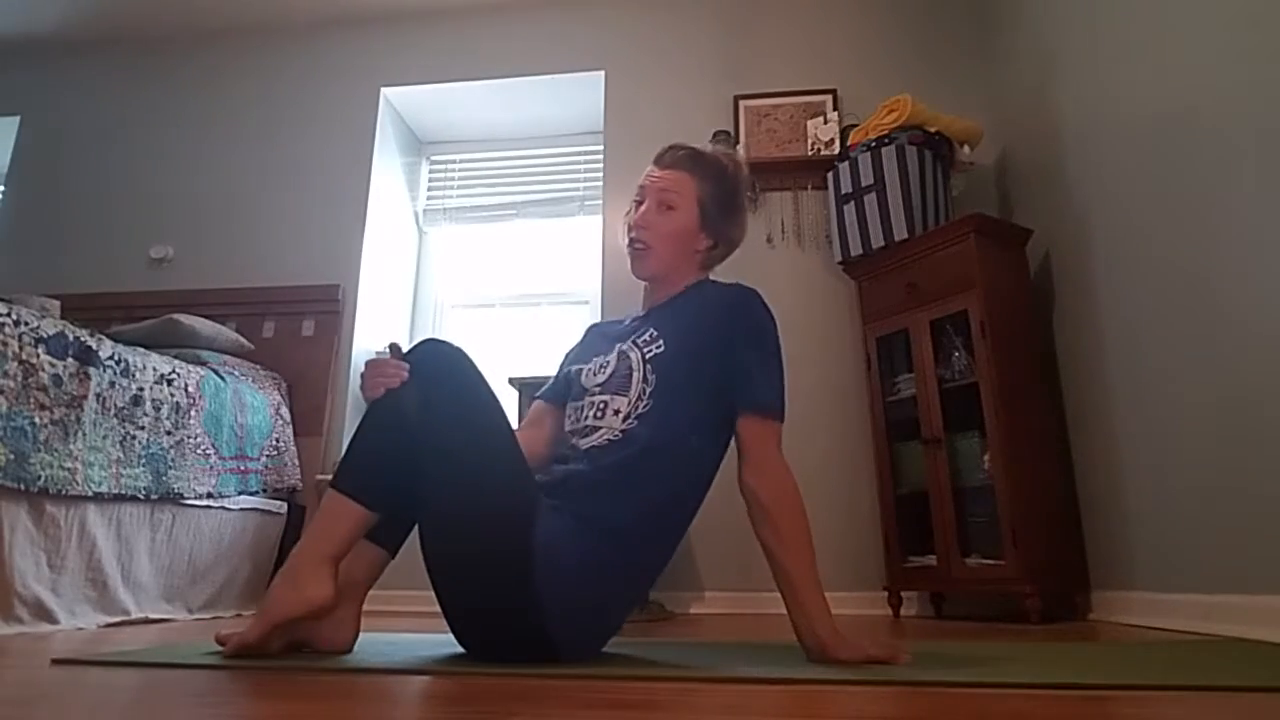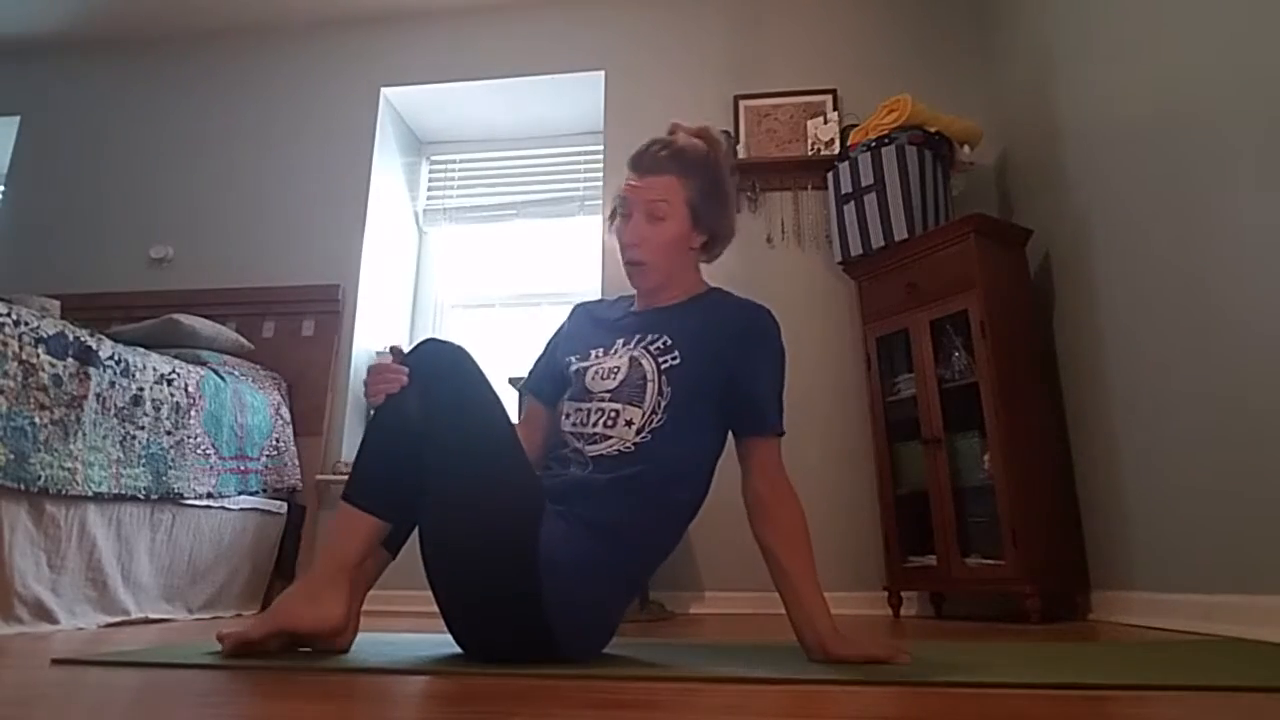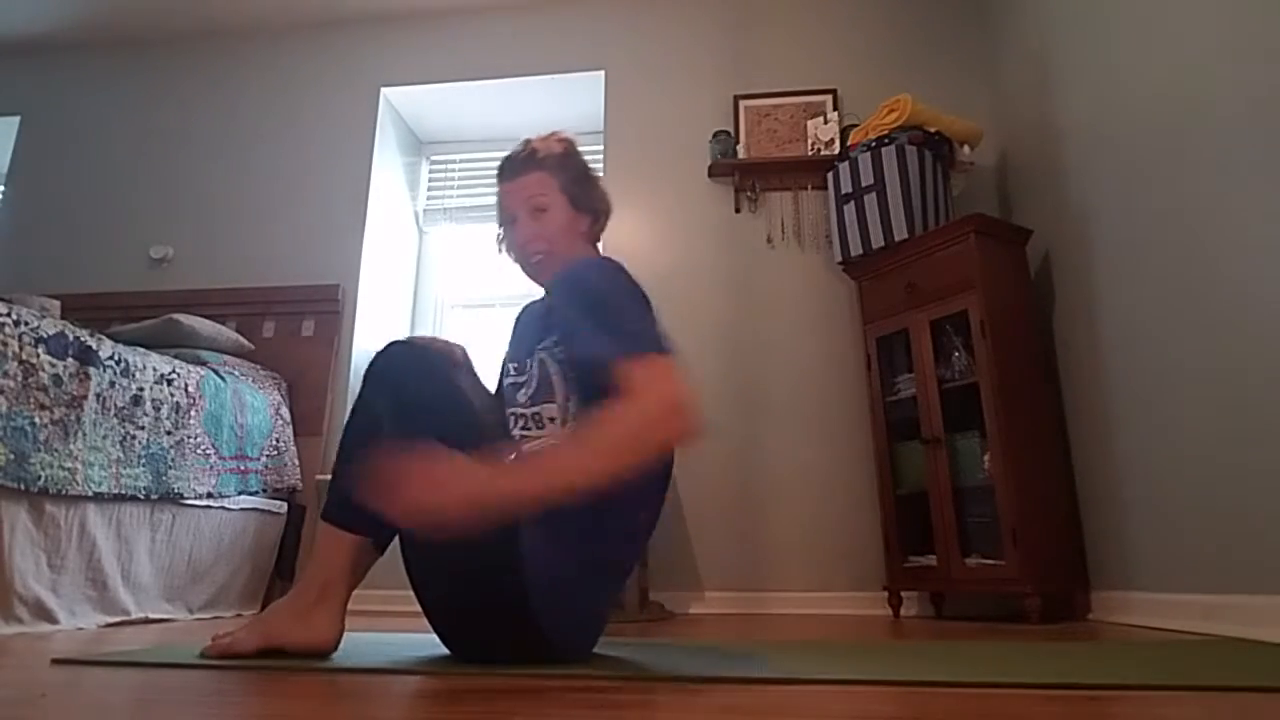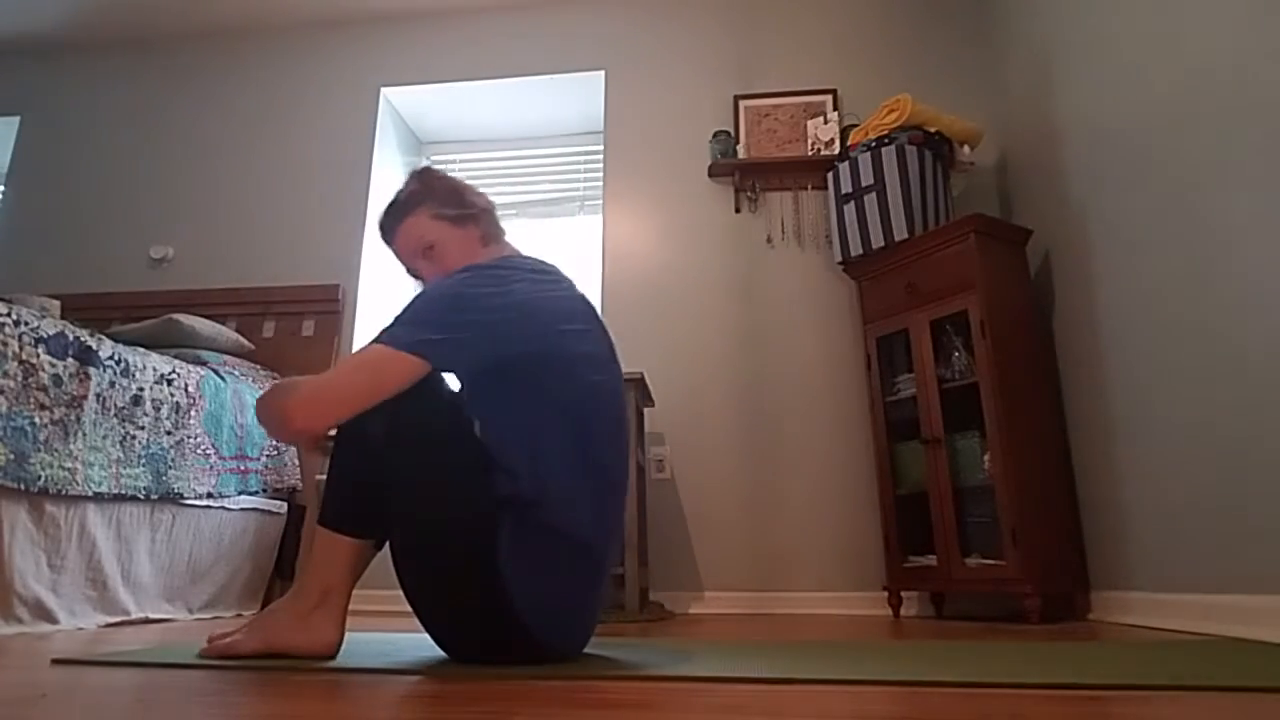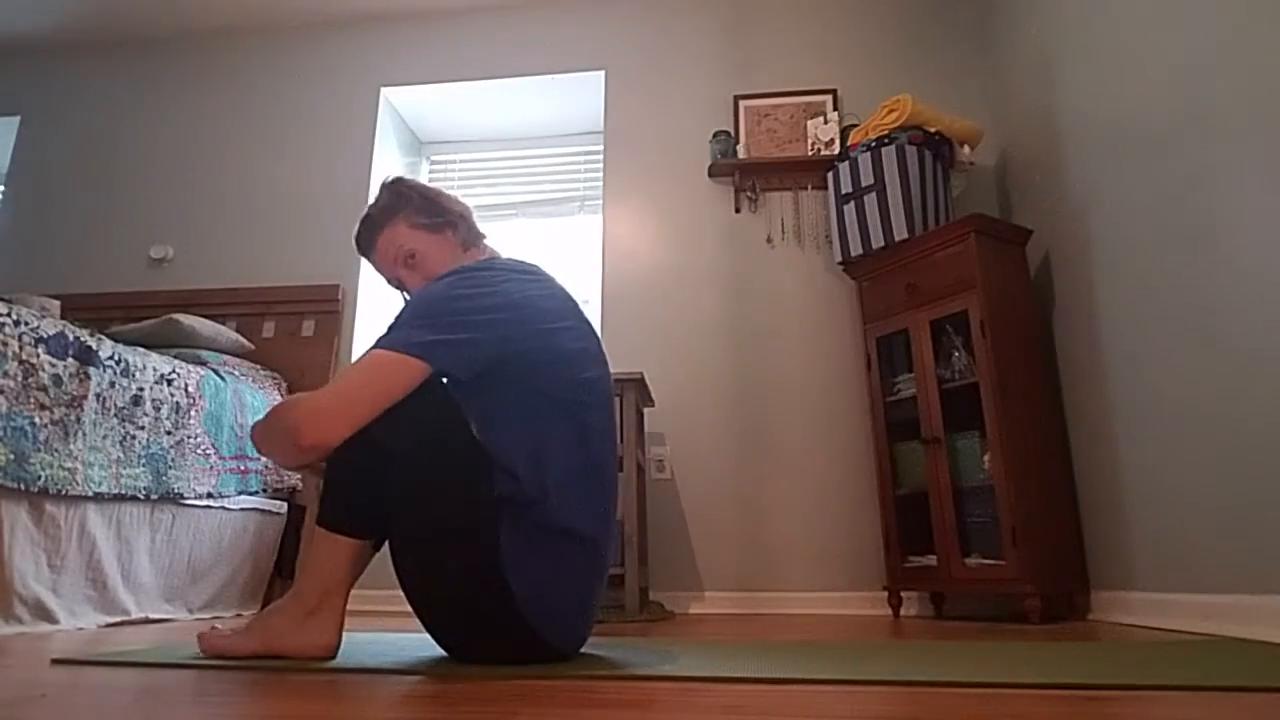
dt=0.5s
person 1, frame 1
left shoulder: (733, 315)
right shoulder: (601, 338)
left elbow: (763, 473)
right elbow: (524, 449)
left wrist: (820, 634)
right wrist: (405, 408)
left hip: (557, 595)
right hip: (519, 590)
left knee: (438, 364)
right knee: (424, 397)
left ankle: (308, 570)
right ankle: (334, 601)
person 1, frame 2
left shoulder: (738, 329)
right shoulder: (583, 321)
left elbow: (765, 485)
right elbow: (522, 449)
left wrist: (820, 633)
right wrist: (413, 408)
left hip: (561, 597)
right hip: (514, 592)
left knee: (440, 366)
left ankle: (325, 587)
right ankle: (337, 592)
person 1, frame 3
left shoulder: (592, 286)
right shoulder: (537, 318)
left elbow: (665, 414)
left wrist: (486, 483)
left hip: (538, 597)
right hip: (521, 592)
left knee: (404, 369)
left ankle: (314, 606)
right ankle: (319, 601)
person 1, frame 4
left shoulder: (482, 290)
right shoulder: (537, 289)
left elbow: (306, 412)
left wrist: (271, 405)
left hip: (524, 603)
right hip: (550, 601)
left knee: (389, 399)
left ankle: (314, 609)
right ankle: (317, 604)
person 1, frame 5
left shoulder: (469, 293)
right shoulder: (525, 288)
left elbow: (317, 426)
left wrist: (268, 431)
left hip: (522, 601)
right hip: (553, 598)
left knee: (390, 401)
left ankle: (312, 611)
right ankle: (315, 605)
